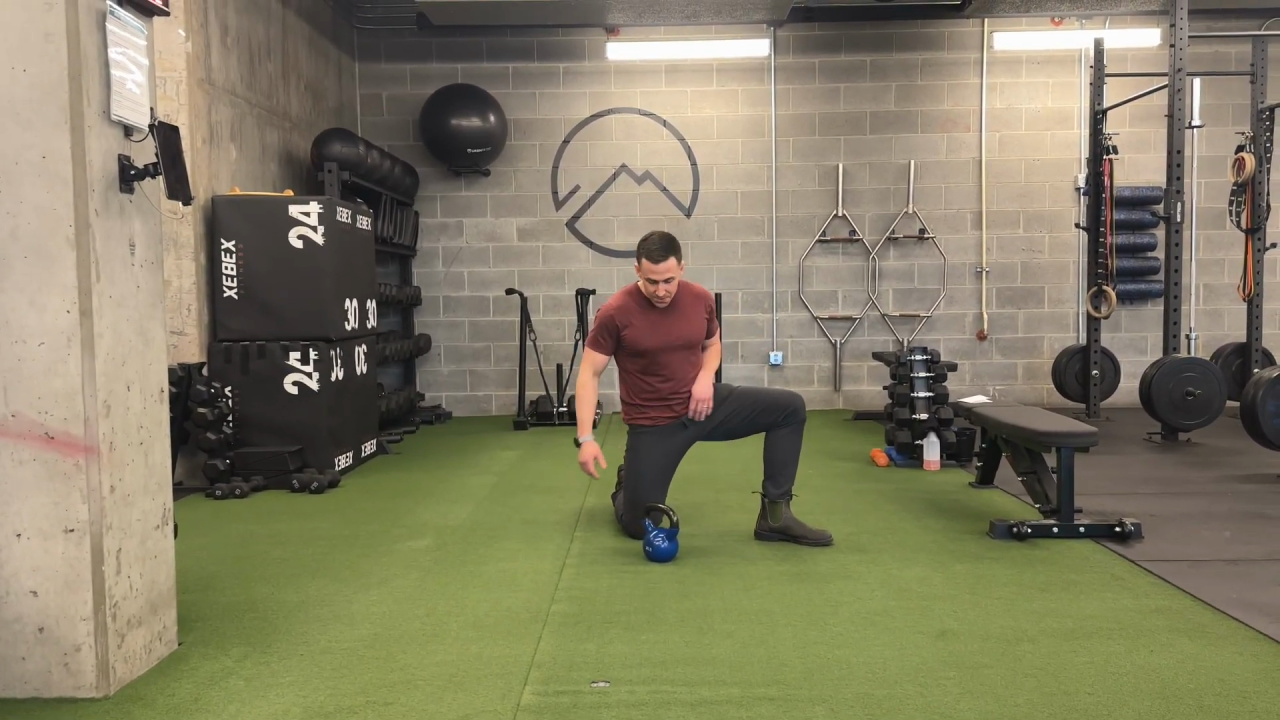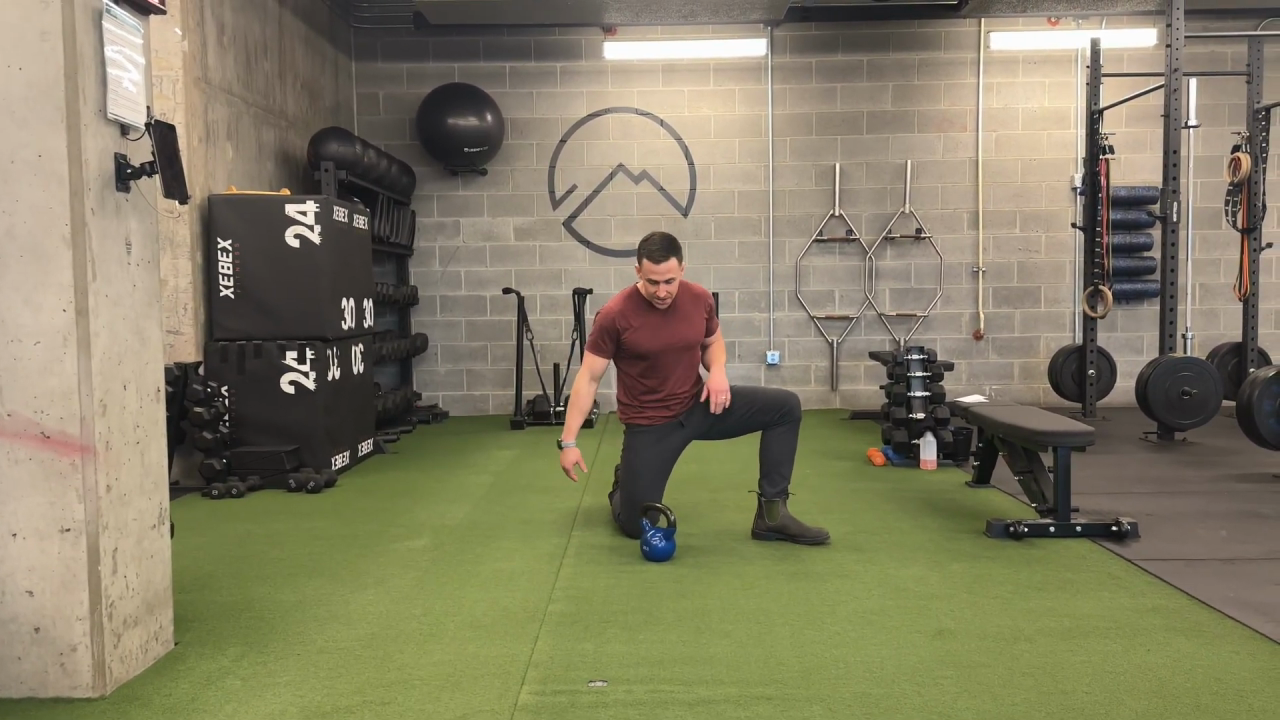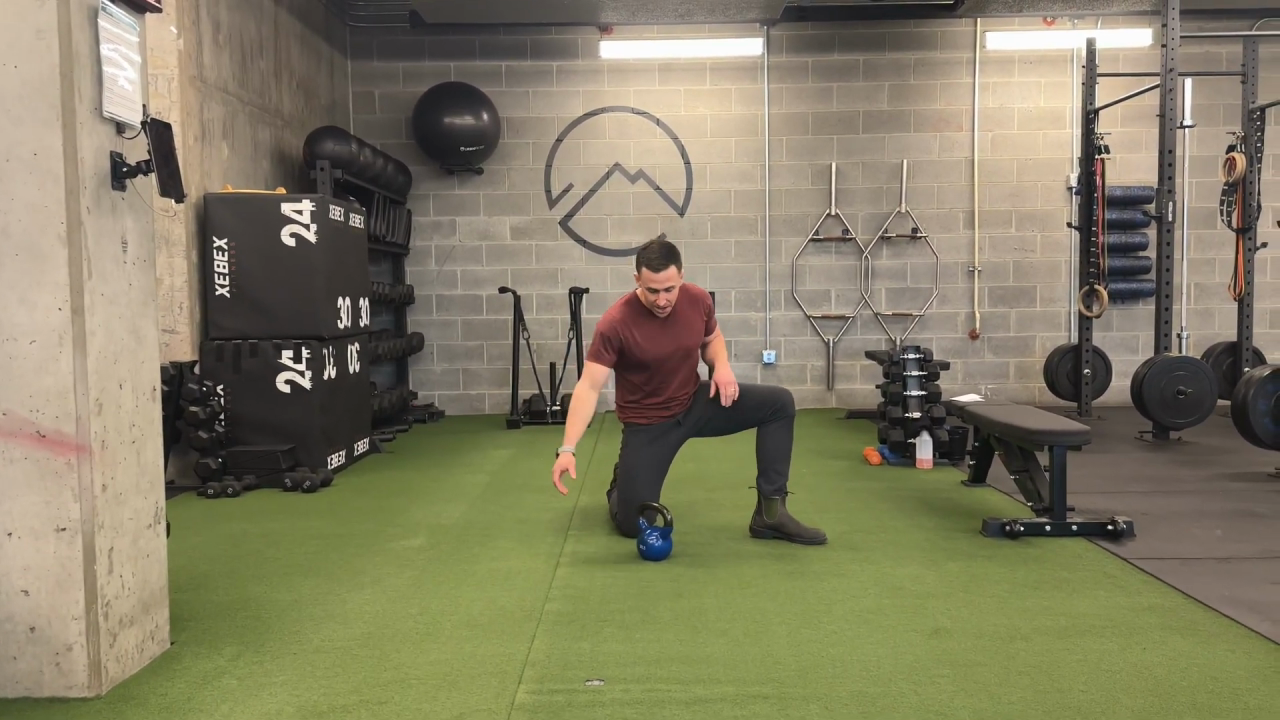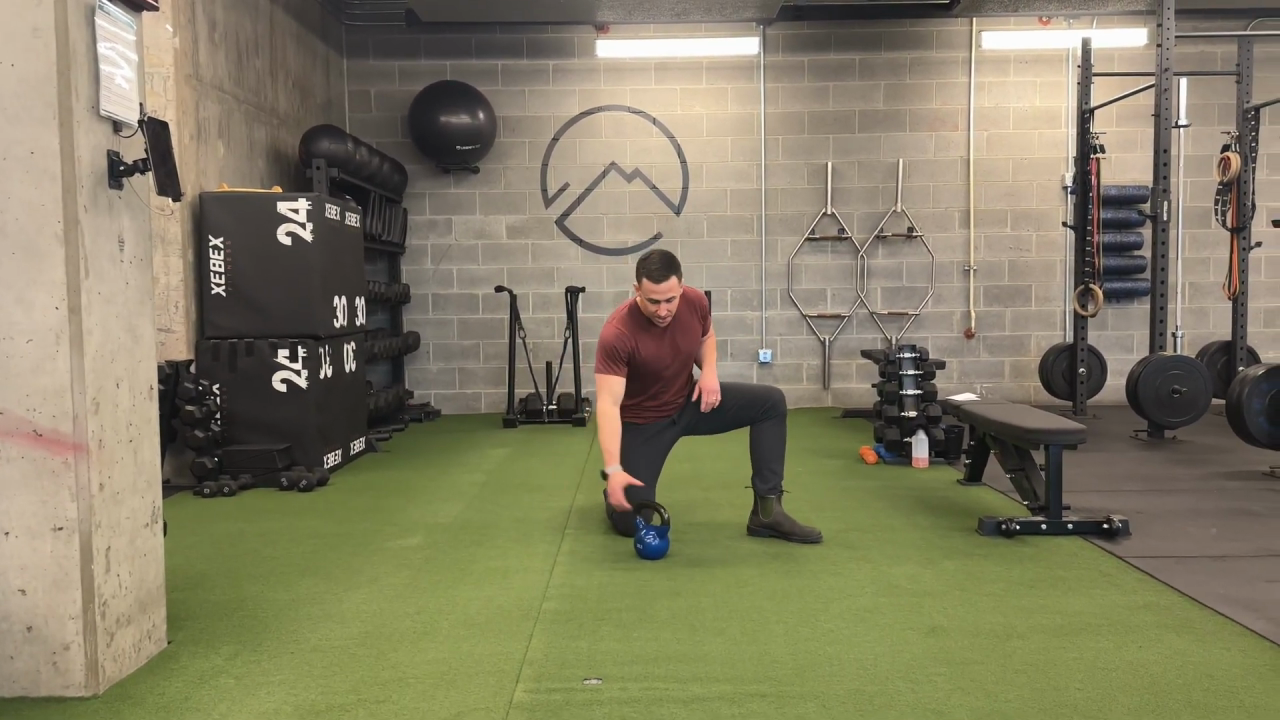
dt=0.2s
person 1, frame 1
left shoulder: (700, 299)
right shoulder: (614, 313)
right elbow: (589, 374)
left wrist: (705, 377)
right wrist: (585, 439)
left hip: (701, 407)
right hip: (653, 424)
left knee: (790, 407)
right knee: (639, 525)
left ankle: (775, 514)
right ankle: (627, 487)
person 1, frame 2
left shoulder: (699, 298)
right shoulder: (614, 315)
right elbow: (588, 378)
left wrist: (716, 371)
right wrist: (568, 441)
left hip: (699, 404)
right hip: (649, 424)
left knee: (785, 406)
right knee: (636, 525)
left ankle: (772, 514)
right ankle: (624, 486)
person 1, frame 3
left shoulder: (698, 299)
right shoulder: (615, 323)
left elbow: (712, 338)
right elbow: (589, 387)
left wrist: (722, 366)
right wrist: (567, 449)
left hip: (696, 400)
right hip: (647, 422)
left knee: (778, 402)
right knee: (633, 524)
left ankle: (770, 512)
right ankle: (622, 482)
person 1, frame 4
left shoulder: (696, 302)
right shoulder: (616, 334)
right elbow: (608, 405)
left wrist: (709, 371)
right wrist: (612, 470)
left hip: (689, 402)
right hip: (643, 421)
left knee: (770, 402)
right knee: (629, 522)
left ankle: (767, 511)
right ankle: (619, 487)
